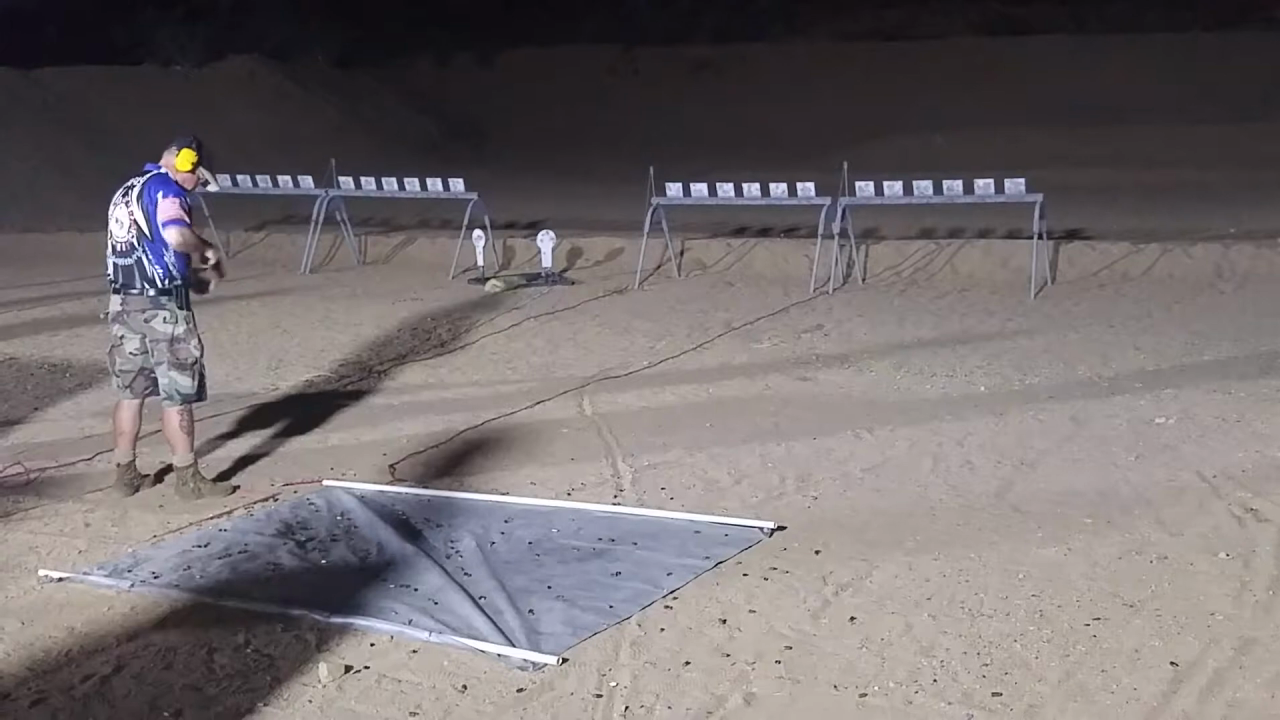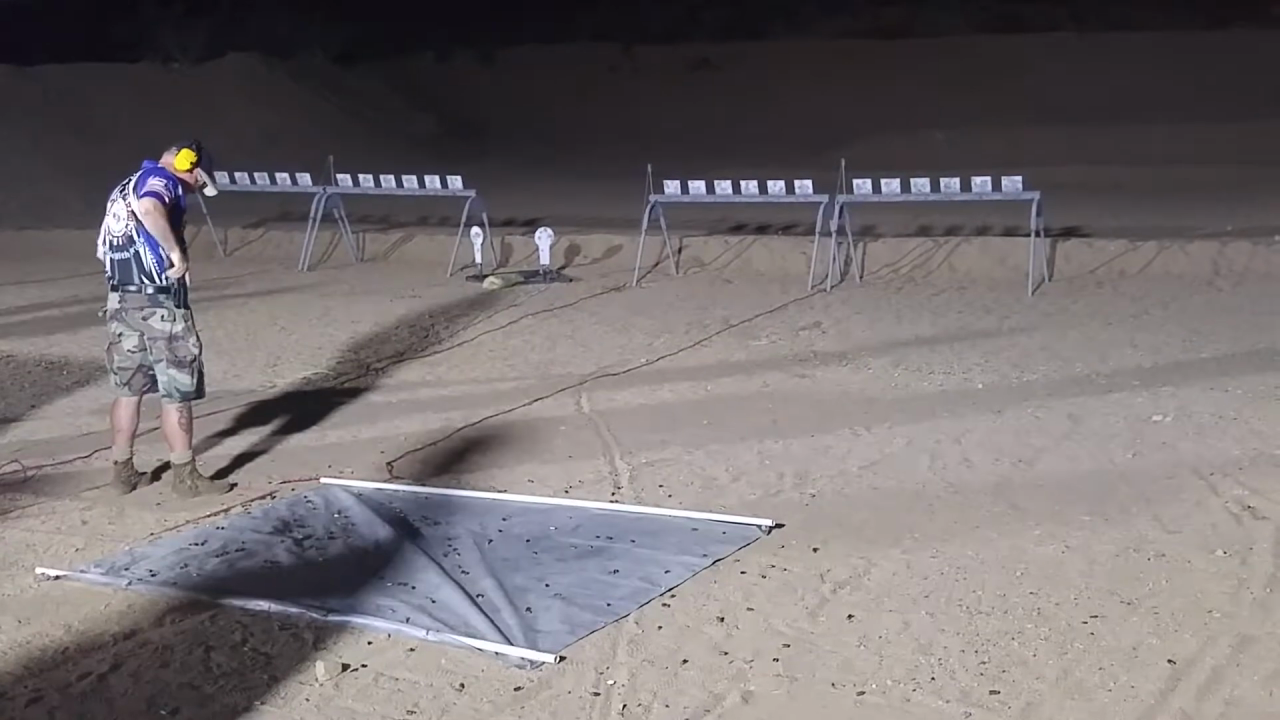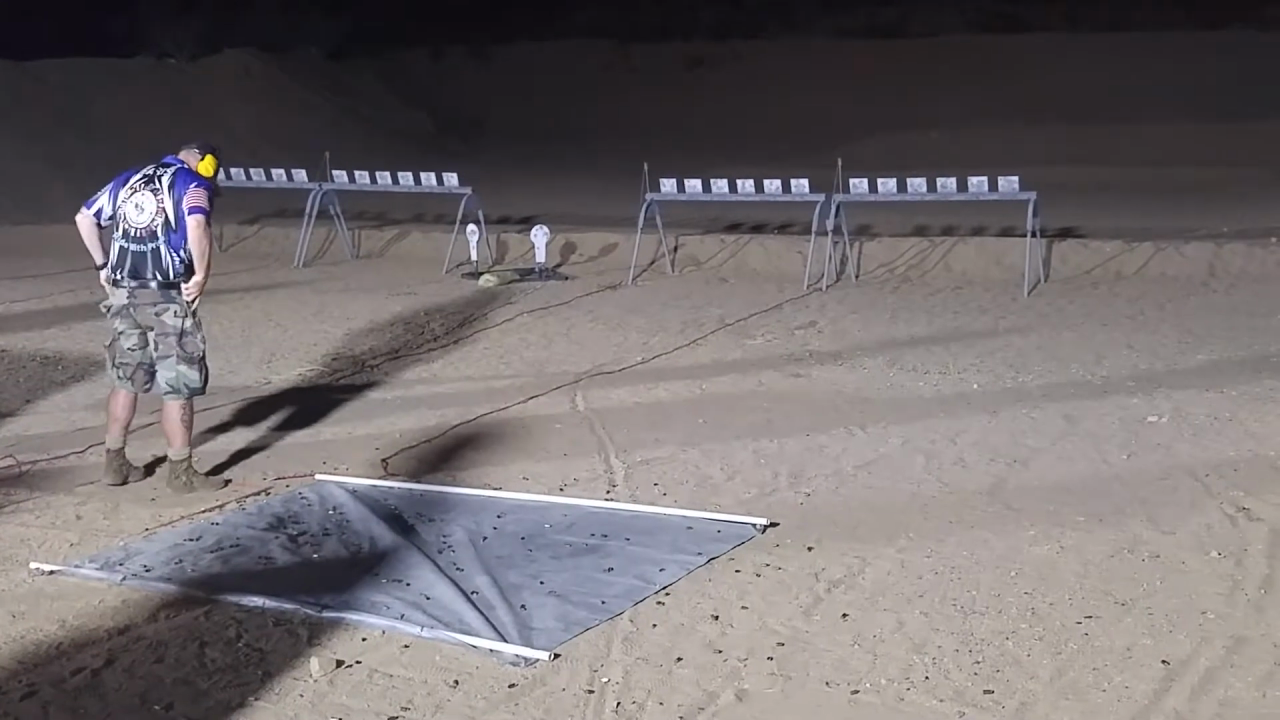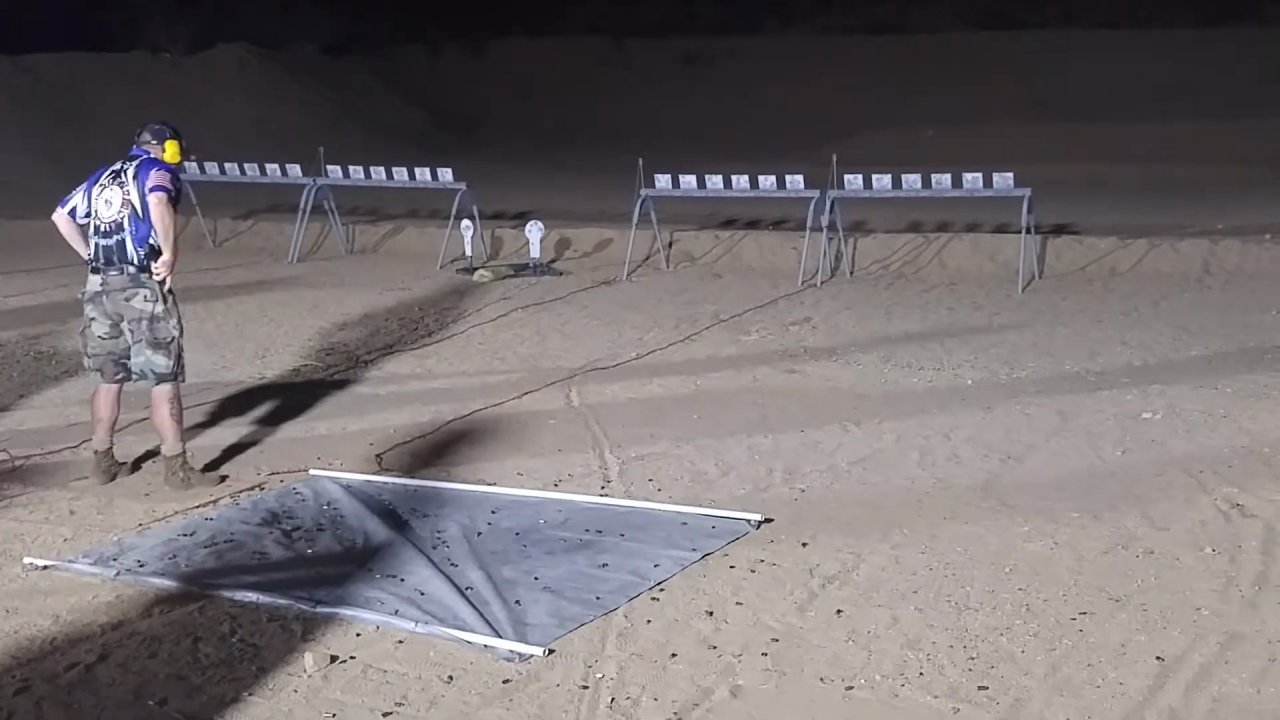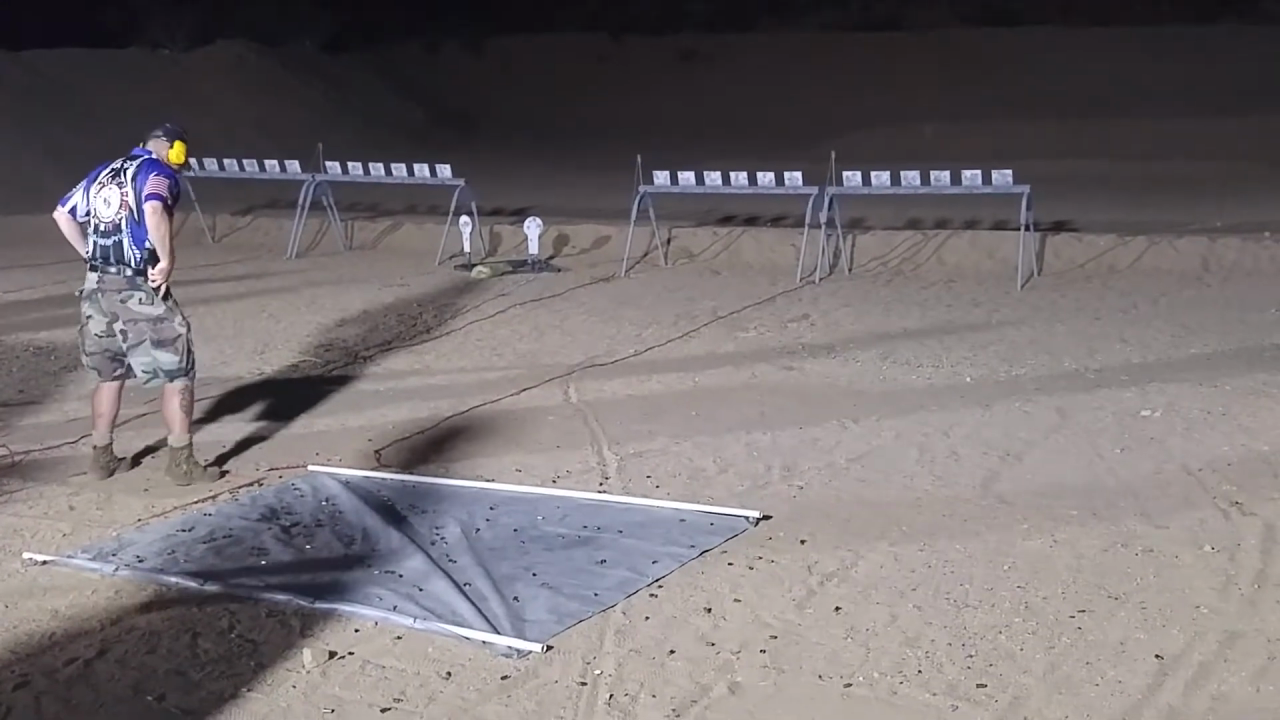
dt=0.7s
person 1, frame 1
left shoulder: (127, 189)
right shoulder: (166, 188)
right elbow: (176, 236)
left wrist: (192, 263)
right wrist: (205, 249)
left hip: (123, 302)
right hip: (162, 305)
left knee: (130, 391)
right knee: (178, 394)
left ankle: (126, 473)
right ankle: (188, 478)
person 1, frame 2
left shoulder: (123, 189)
right shoulder: (162, 180)
left elbow: (103, 249)
right elbow: (149, 210)
right wrist: (176, 254)
left hip: (120, 300)
right hip: (160, 301)
left knee: (128, 389)
right knee: (177, 391)
left ankle: (123, 471)
right ankle: (186, 476)
person 1, frame 3
left shoulder: (129, 179)
right shoulder: (193, 183)
left elbow: (85, 217)
right elbow: (196, 225)
left wrist: (103, 265)
right wrist: (201, 275)
left hip: (122, 293)
right hip: (166, 295)
left knee: (126, 380)
right knee: (179, 387)
left ankle: (115, 462)
right ankle: (181, 472)
person 1, frame 4
left shoulder: (103, 176)
right shoulder: (158, 170)
left elbow: (62, 215)
right elbow: (159, 202)
left wrist: (90, 258)
right wrist: (170, 255)
left hip: (100, 285)
right hip: (141, 284)
left knee: (108, 378)
right knee: (163, 379)
left ankle: (103, 461)
right ankle: (177, 468)
person 1, frame 5
left shoulder: (104, 173)
right shoulder: (159, 172)
left elbow: (62, 214)
right elbow: (153, 212)
right wrist: (167, 261)
left hip: (98, 283)
right hip: (138, 286)
left knee: (109, 374)
right knee: (176, 371)
left ankle: (102, 457)
right ankle: (182, 462)
